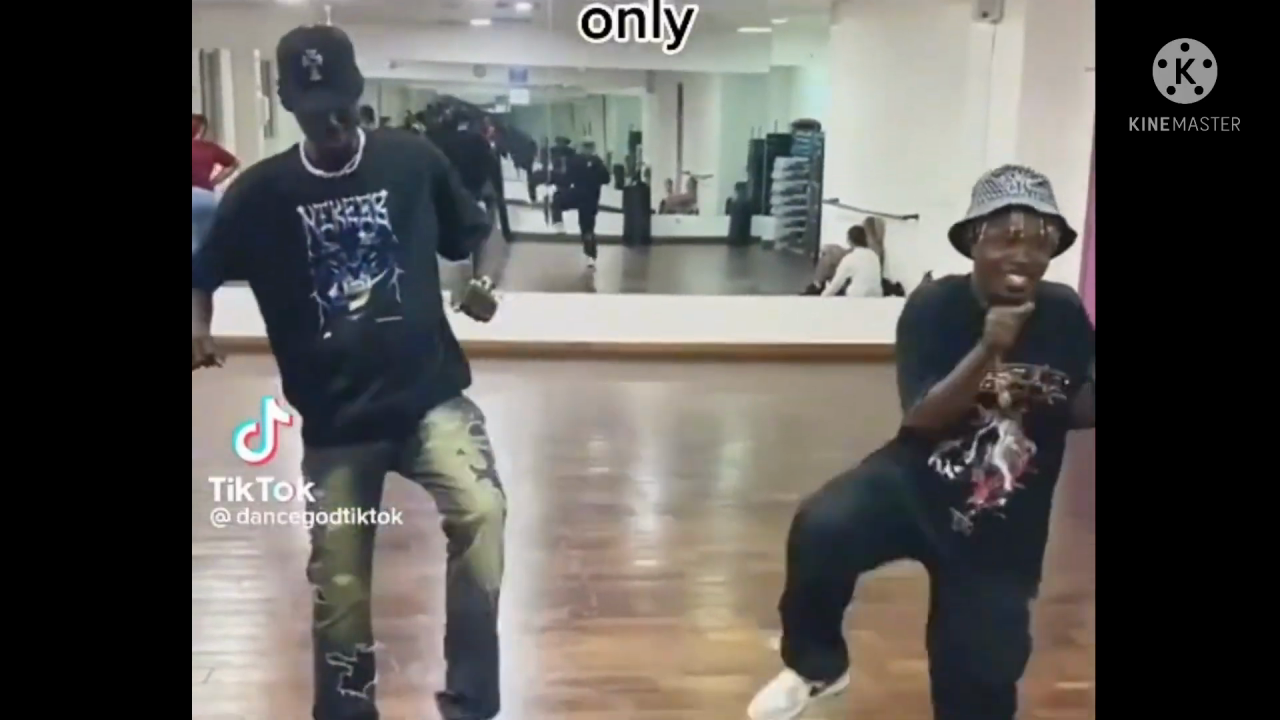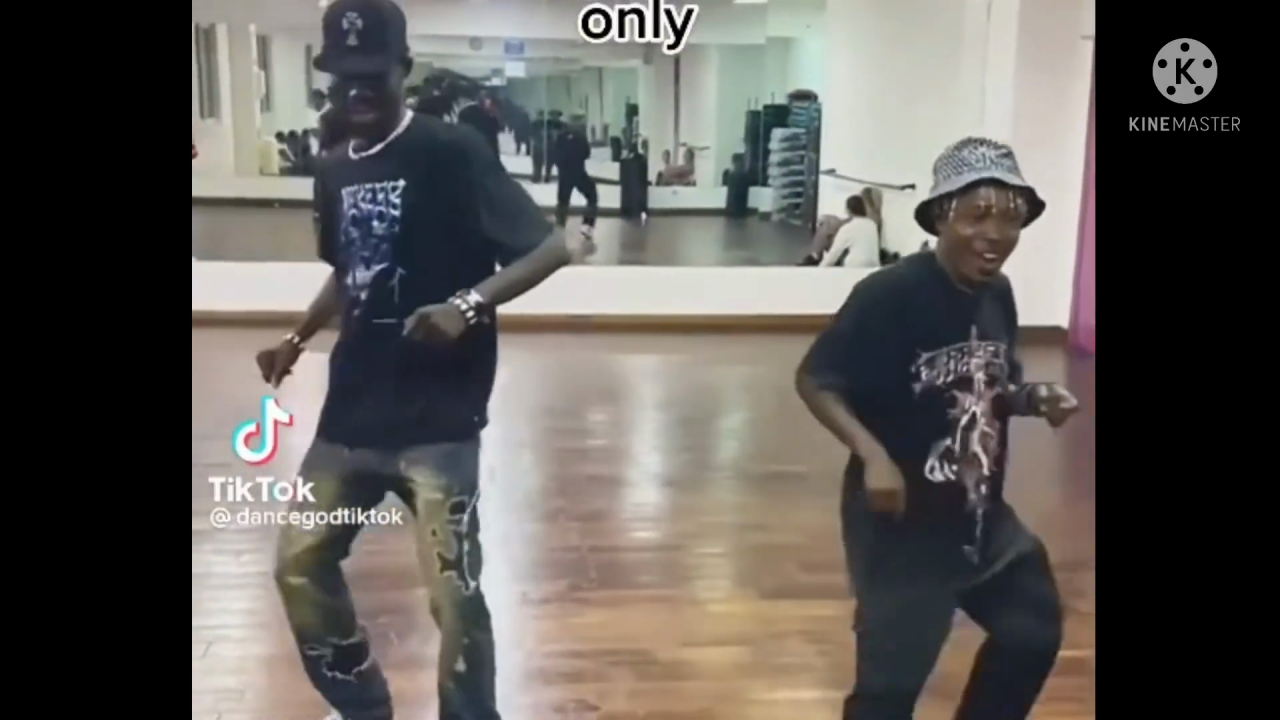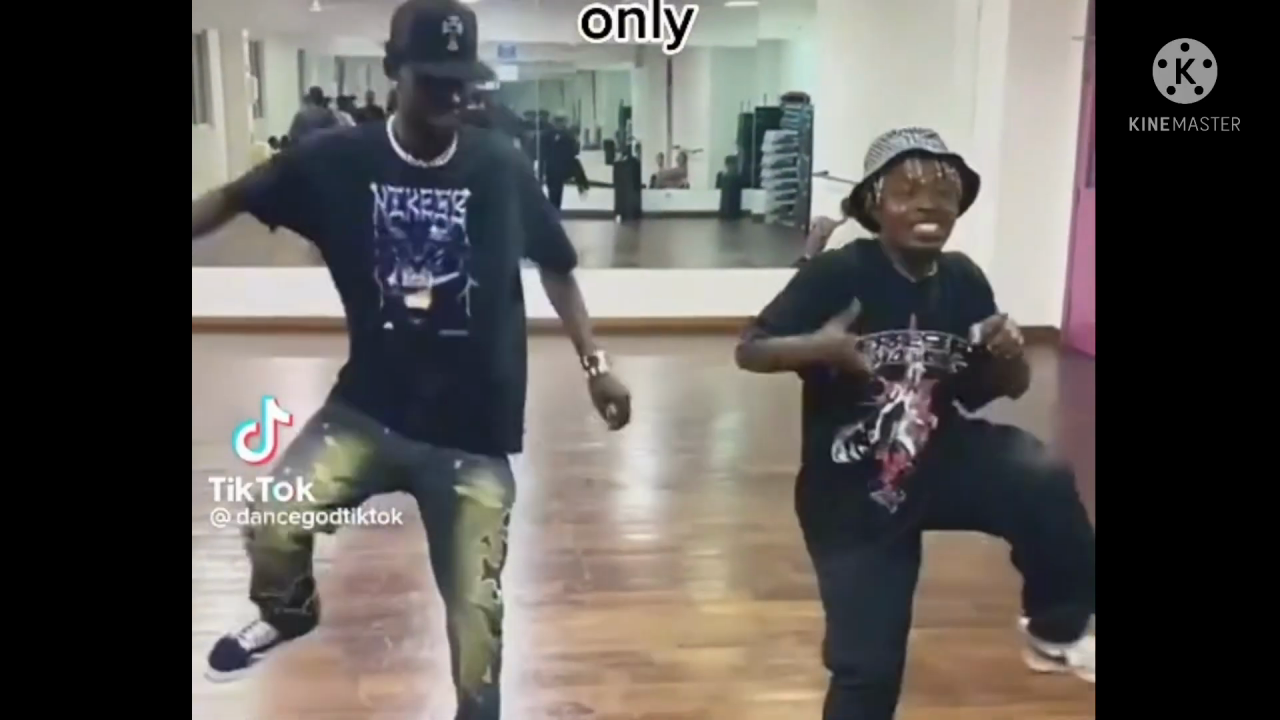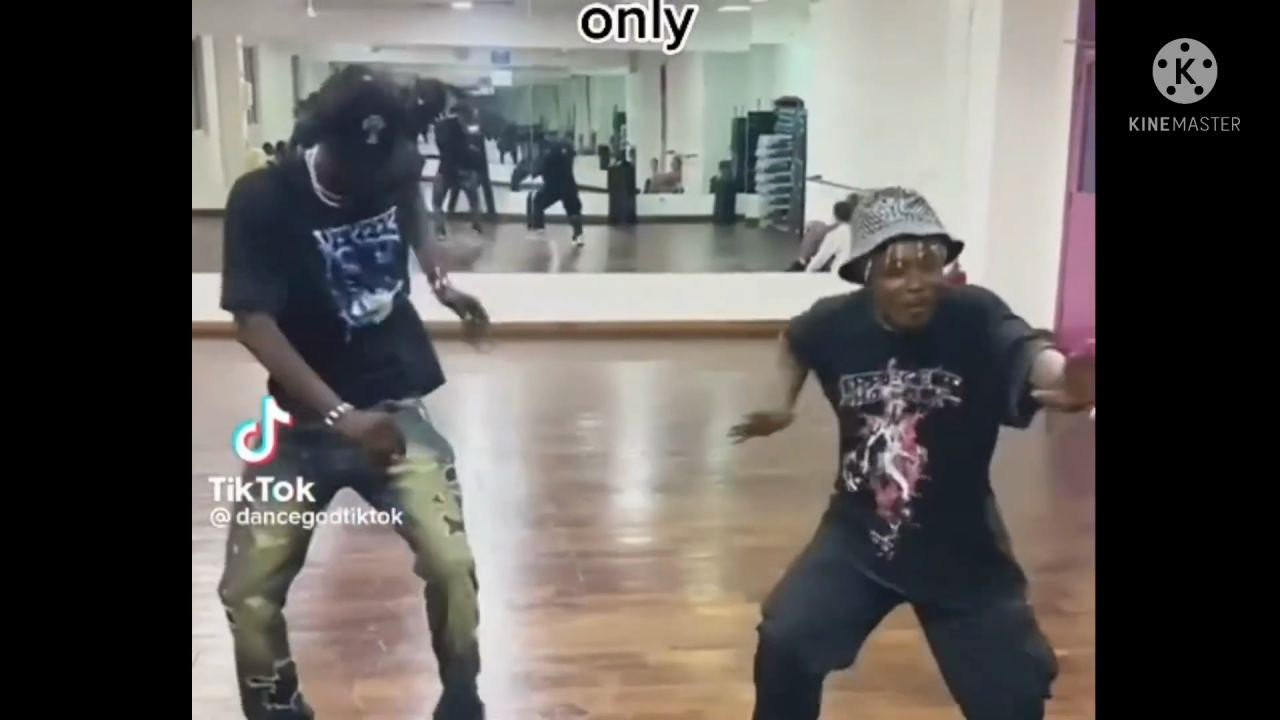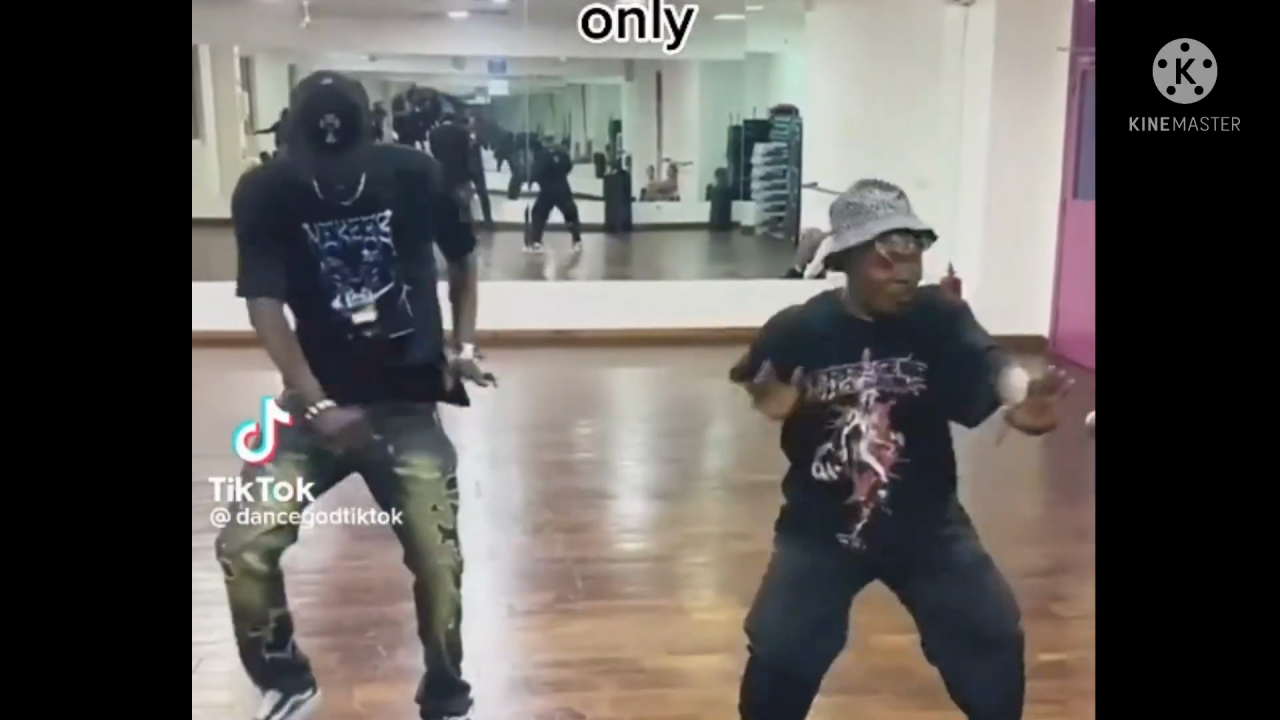
dt=0.5s
person 1, frame 1
left shoulder: (415, 161)
right shoulder: (262, 191)
left elbow: (476, 238)
right elbow: (201, 277)
right wrist: (198, 333)
left hip: (424, 382)
right hip: (332, 408)
left knee: (480, 510)
right knee: (337, 580)
person 1, frame 2
left shoulder: (453, 154)
right shoulder: (335, 169)
left elbow: (551, 248)
left wrist: (468, 304)
right wrist: (296, 340)
left hip: (439, 412)
right hip: (352, 406)
left knee: (451, 592)
right knee: (298, 562)
person 1, frame 3
left shoulder: (503, 164)
right shoulder: (336, 158)
left elbow: (556, 267)
right elbow: (235, 197)
left wrist: (594, 364)
left hip: (474, 428)
right hip: (370, 403)
left knee: (477, 611)
right knee: (275, 526)
right ankle: (286, 614)
person 1, frame 4
left shoulder: (395, 175)
right shoulder: (263, 199)
right elbow: (252, 323)
left wrist: (440, 282)
right wrist: (339, 415)
left hip: (394, 411)
right hip: (304, 422)
left knee: (451, 567)
right knee: (250, 591)
person 1, frame 5
left shoulder: (412, 174)
right shoulder: (264, 195)
left elbow: (460, 252)
right elbow: (267, 311)
left wrist: (461, 343)
right wrist: (316, 408)
left hip: (406, 404)
right hip: (315, 404)
left knee: (436, 563)
right knee: (244, 547)
person 2, frame 1
left shoulder: (1066, 313)
right shoulder: (936, 305)
left elbow: (1082, 409)
right elbow: (919, 419)
left wrist: (1085, 401)
right wrist: (986, 352)
left hip: (1003, 530)
right hip: (916, 487)
right knee: (822, 530)
right ankle: (812, 667)
person 2, frame 2
left shoulder: (997, 293)
right shoulder: (889, 294)
right elbow: (814, 381)
left wrist: (1037, 399)
right wrist: (874, 456)
left hip: (978, 516)
right hip: (901, 520)
left knee: (1034, 634)
person 2, frame 3
left shoulder: (963, 282)
right shoulder: (832, 275)
left elbow: (997, 388)
right elbow: (750, 348)
left wrist: (1007, 351)
right wrist: (816, 348)
left hip: (940, 465)
right hip: (846, 494)
left knee: (1041, 486)
right knee: (867, 665)
left ankle: (1056, 630)
person 2, frame 4
left shoulder: (974, 315)
right shoulder: (836, 321)
left elbow: (1028, 353)
right elbow: (795, 343)
left wrist: (1068, 382)
right wrist: (781, 404)
left hip: (960, 545)
right hip: (859, 535)
right knee: (784, 645)
person 2, frame 5
left shoulder: (940, 317)
right shoulder: (799, 327)
left elbow: (990, 365)
right elbow: (755, 380)
left wrist: (1026, 403)
right wrist: (772, 400)
left hip: (924, 522)
right hip: (820, 526)
left knee: (993, 636)
right knee: (780, 651)
